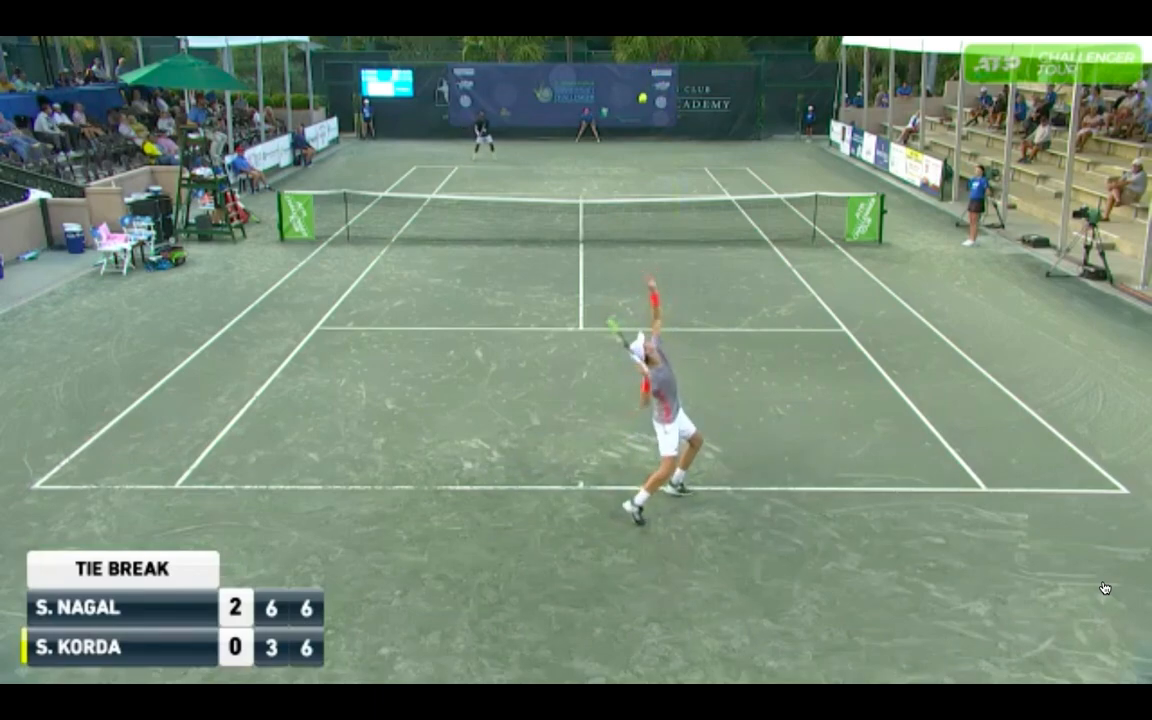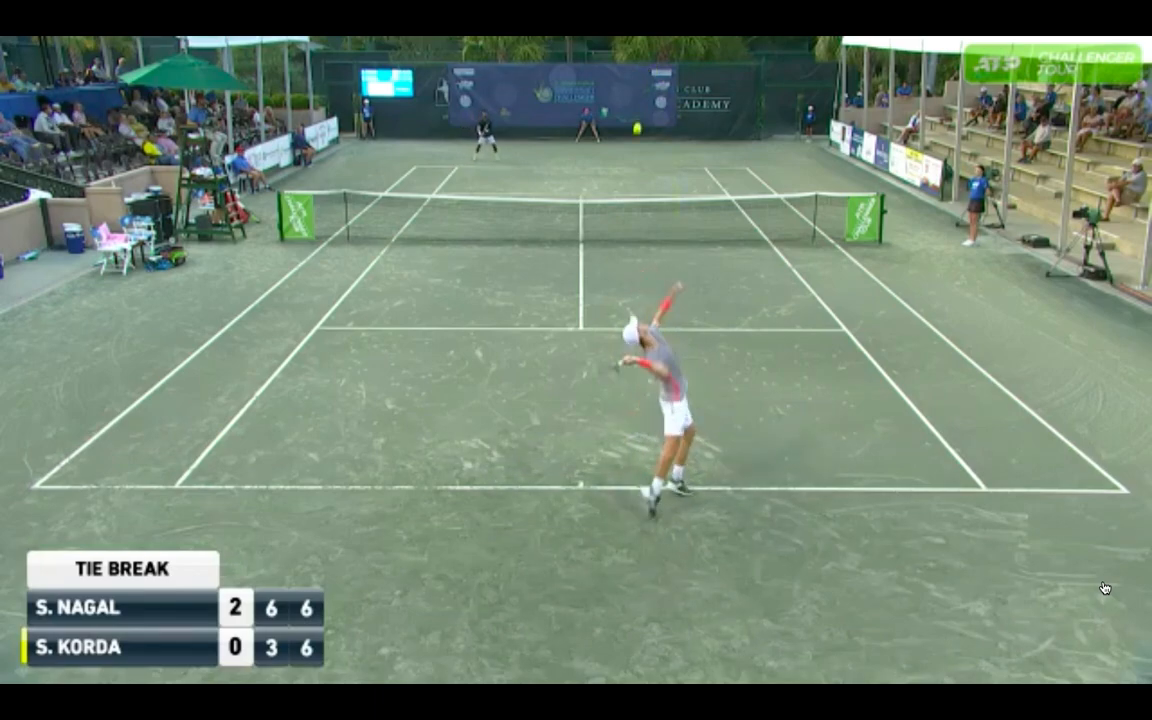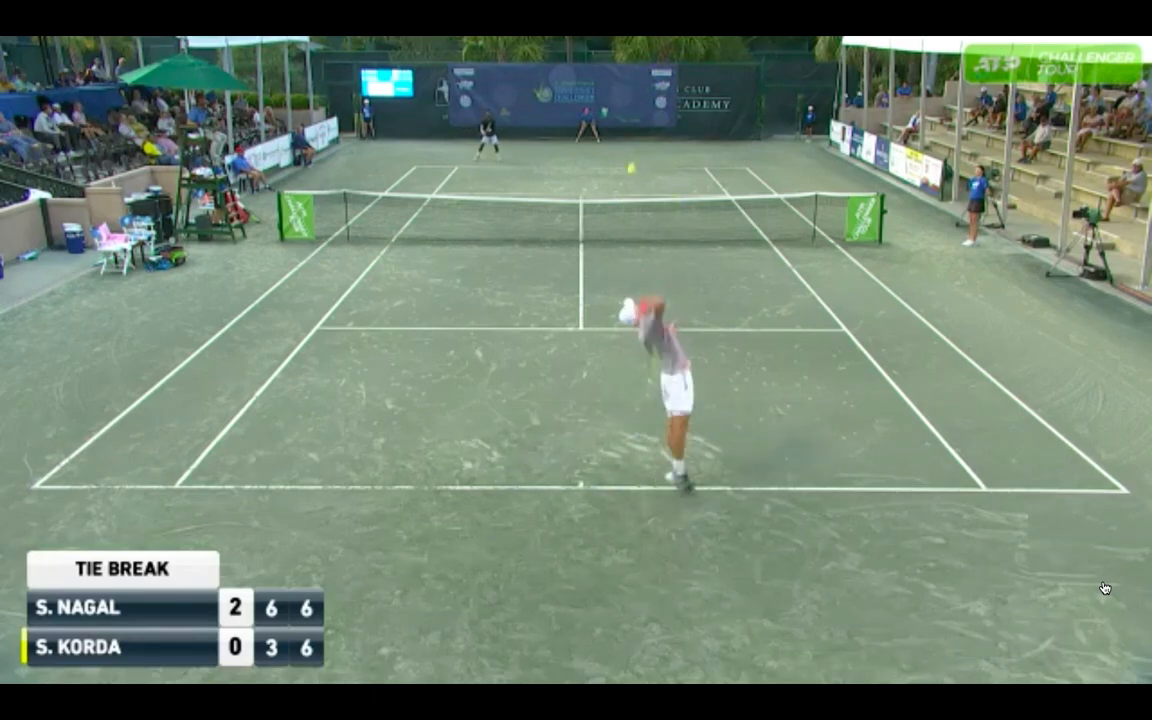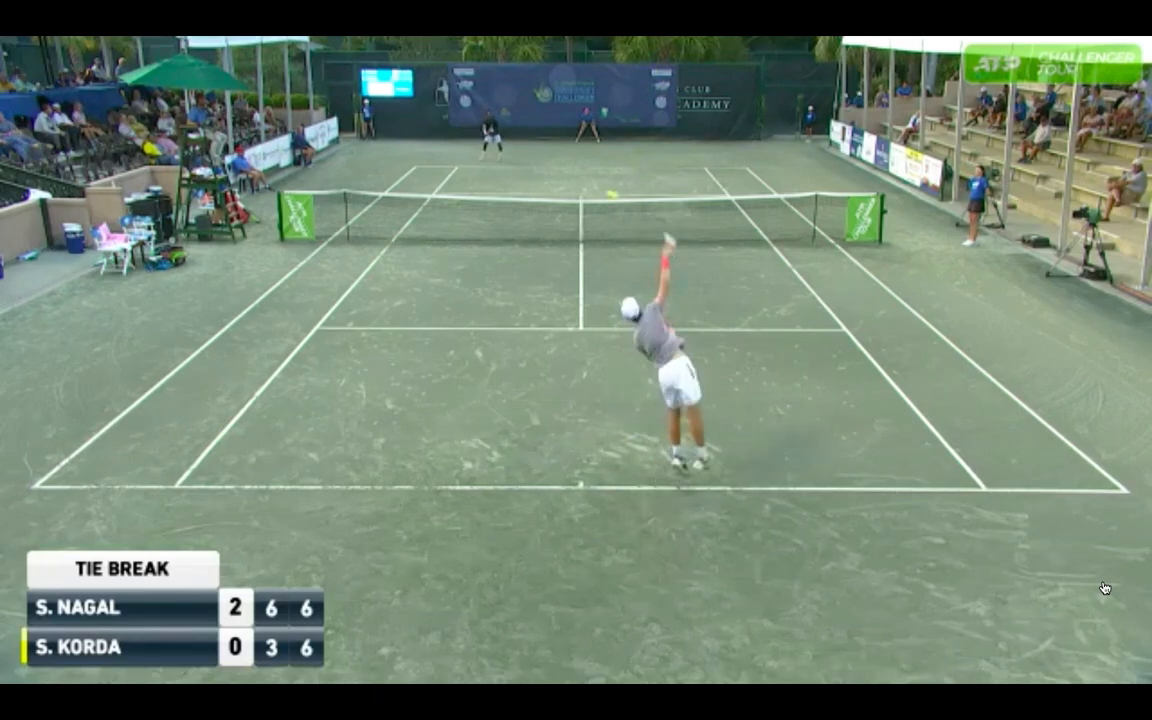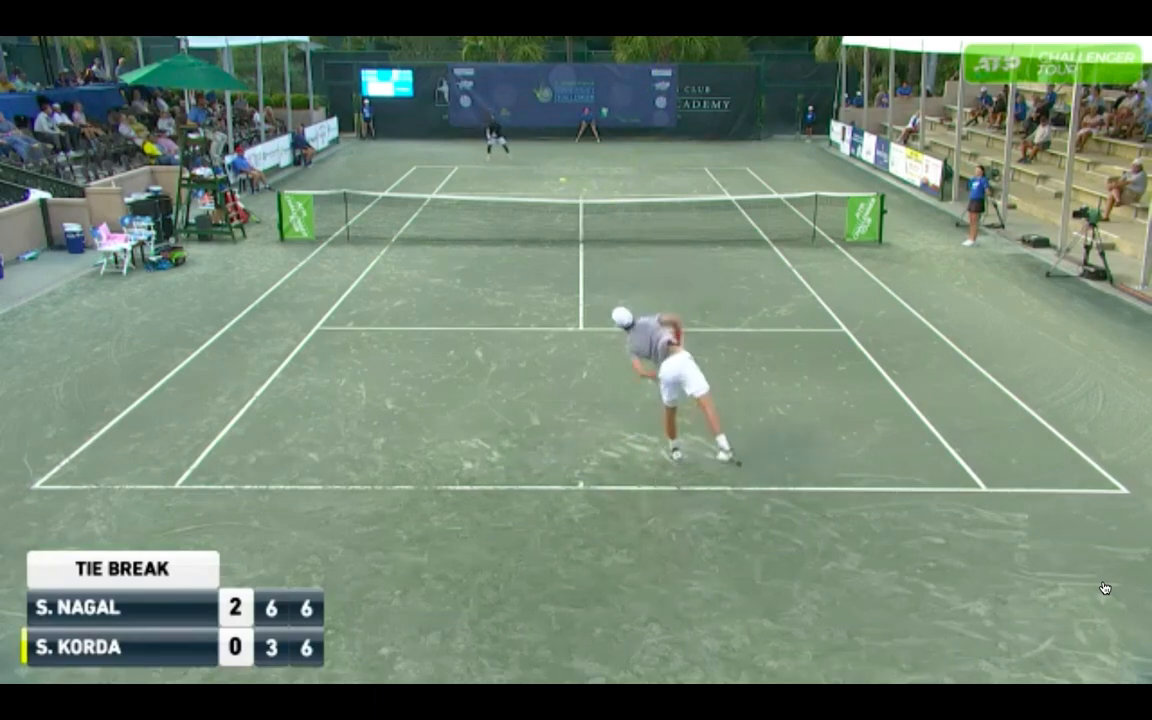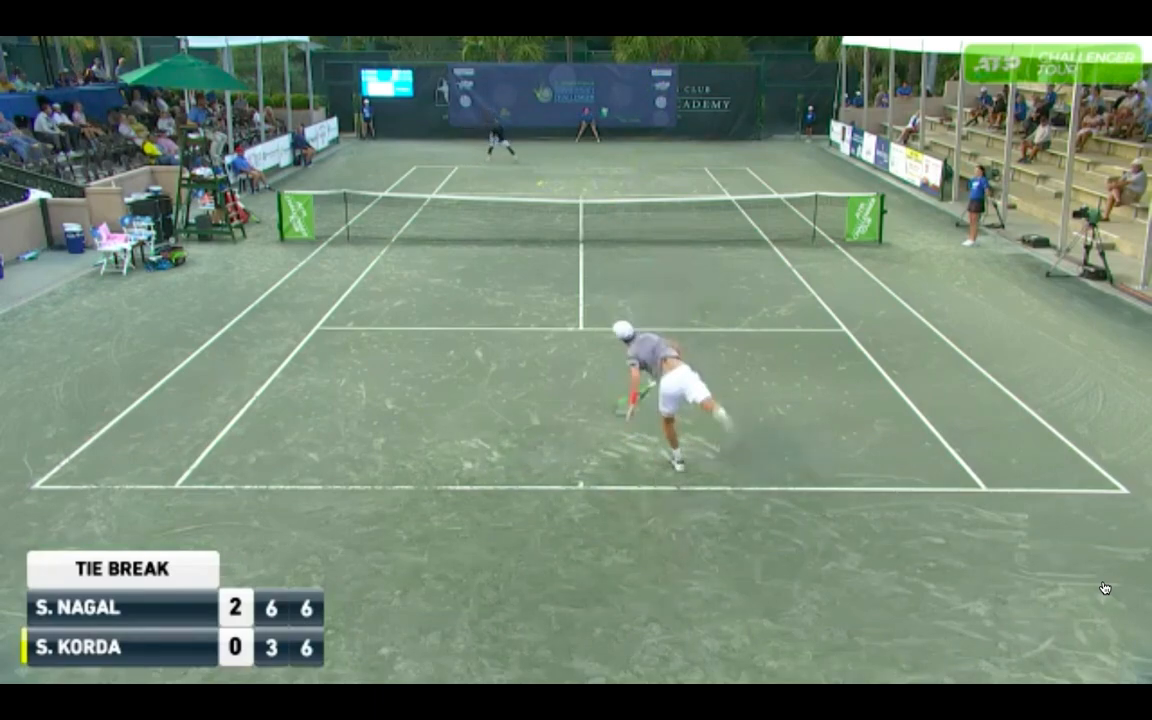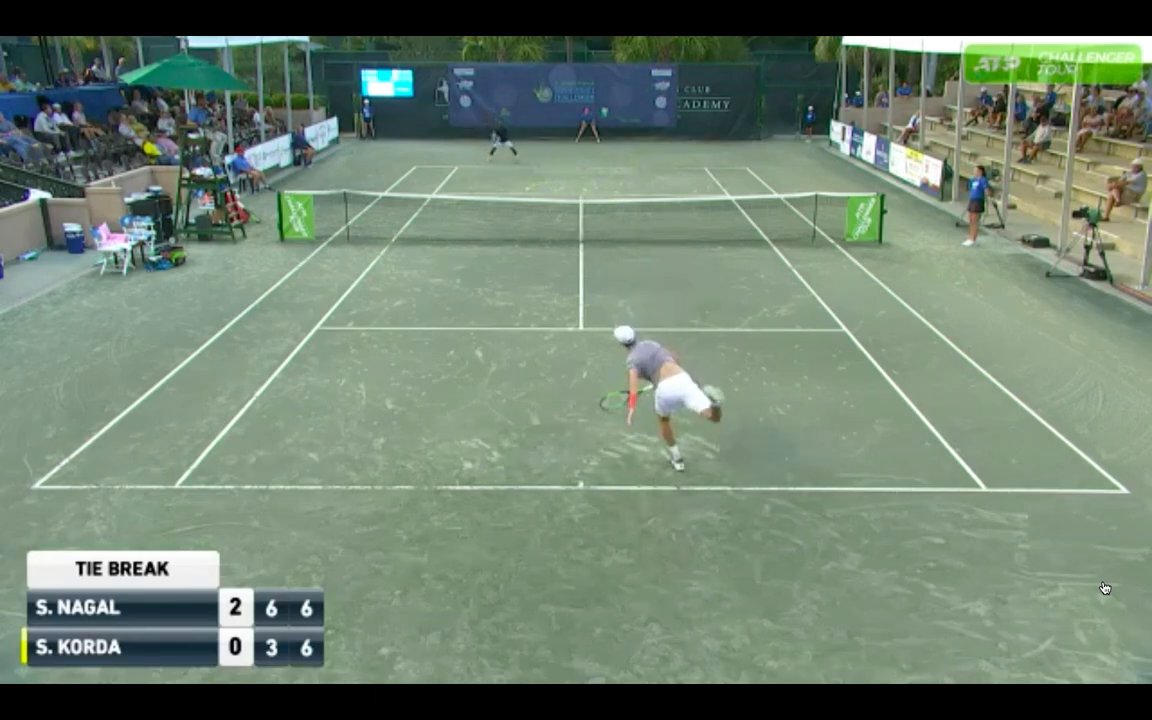
dt=0.1s
person 1, frame 1
left shoulder: (656, 348)
right shoulder: (652, 375)
left elbow: (657, 320)
right elbow: (644, 401)
left wrist: (653, 292)
right wrist: (645, 377)
left hip: (676, 414)
right hip: (666, 422)
left knee: (696, 442)
right knee: (666, 468)
left ankle: (675, 484)
right ankle: (635, 503)
person 1, frame 2
left shoulder: (652, 333)
right shoulder: (651, 355)
left elbow: (659, 314)
right elbow: (664, 374)
left wrist: (672, 294)
right wrist: (638, 361)
left hip: (677, 398)
right hip: (674, 400)
left knee: (689, 434)
right knee: (671, 444)
left ankle: (675, 480)
right ankle: (654, 490)
person 1, frame 3
left shoulder: (647, 329)
right shoulder: (651, 326)
right elbow: (659, 304)
left wrist: (664, 326)
left hip: (668, 377)
right hip: (678, 376)
left knee: (673, 424)
right knee: (680, 424)
left ankle: (677, 472)
right ankle: (679, 473)
person 1, frame 4
left shoulder: (638, 337)
right shoulder: (651, 312)
right elbow: (663, 283)
right wrist: (666, 254)
left hip: (665, 375)
right hip: (680, 367)
left knee: (675, 414)
right knee: (693, 414)
left ankle: (676, 453)
right ankle: (702, 455)
person 1, frame 5
left shoulder: (631, 344)
right shoulder: (647, 321)
left elbow: (640, 371)
right elbow: (675, 320)
left wrist: (653, 375)
right wrist: (679, 338)
left hip: (666, 370)
right hip: (681, 359)
left knee: (670, 409)
right knee: (706, 404)
left ankle: (674, 449)
right ankle: (724, 448)
person 1, frame 6
left shoulder: (632, 353)
right shoulder: (648, 336)
left elbow: (635, 376)
right elbow: (676, 348)
left wrist: (631, 403)
left hip: (668, 383)
right hip: (684, 372)
left knee: (667, 421)
right knee: (709, 405)
left ankle: (678, 459)
right ankle: (721, 415)
person 1, frame 7
left shoulder: (632, 359)
right shoulder: (650, 344)
left elbow: (633, 380)
right elbow: (675, 358)
left wrist: (631, 408)
left hip: (665, 388)
right hip: (682, 379)
left knee: (663, 419)
right knee: (713, 415)
left ankle: (677, 458)
right ankle: (712, 399)
